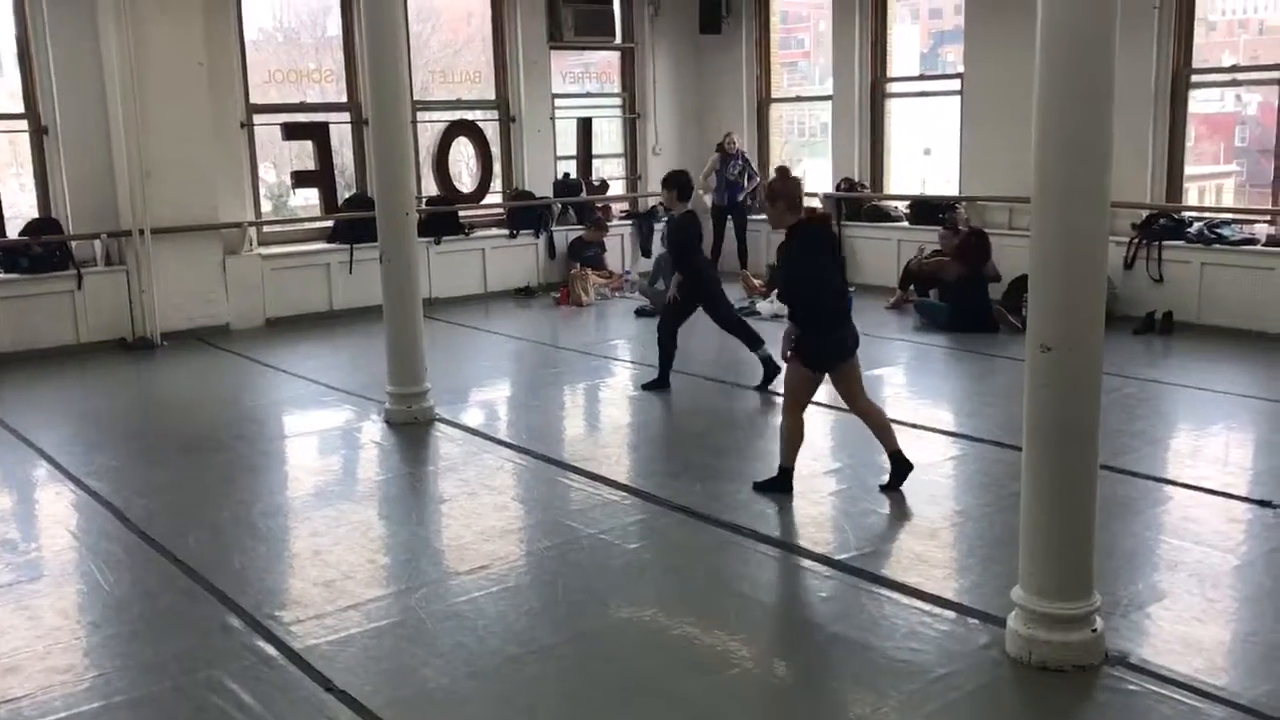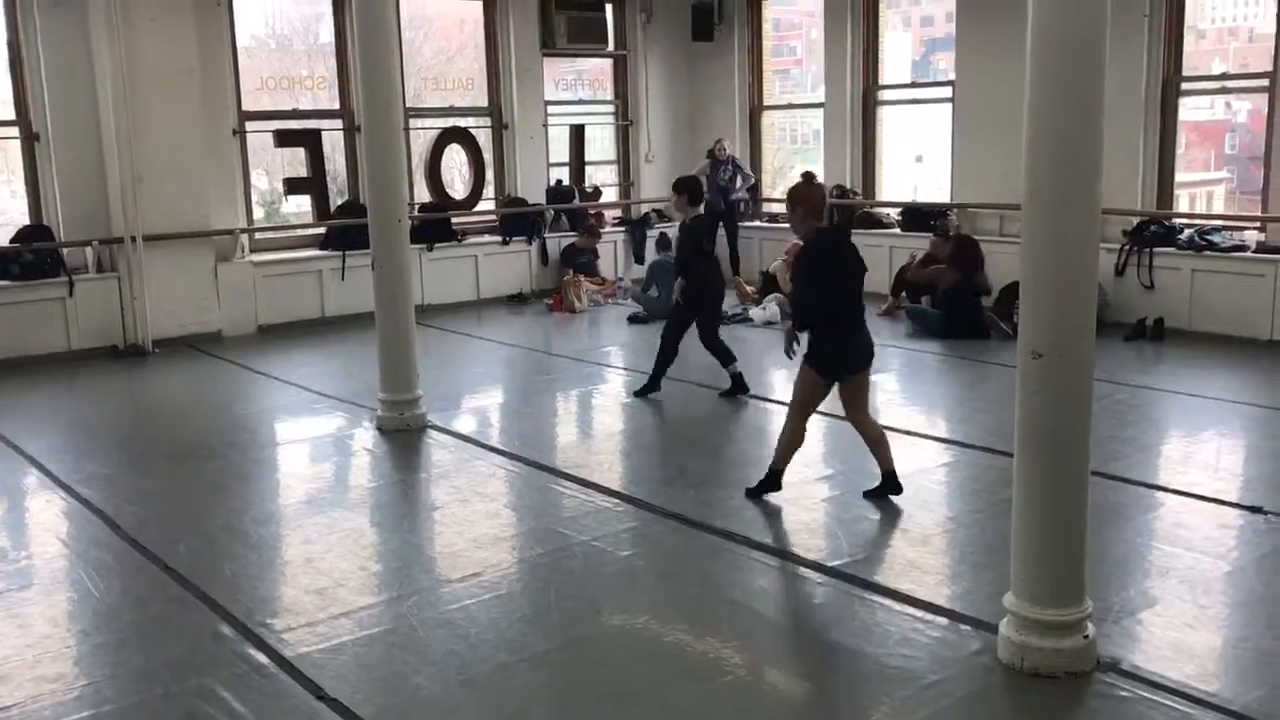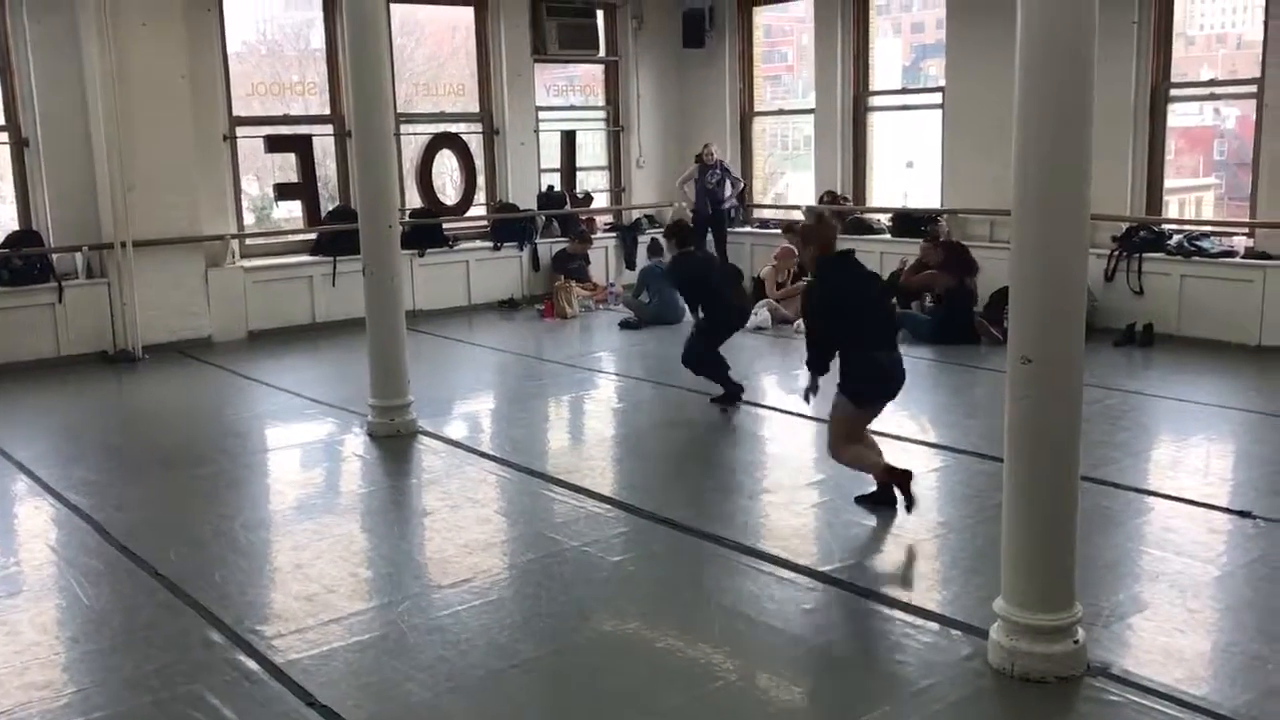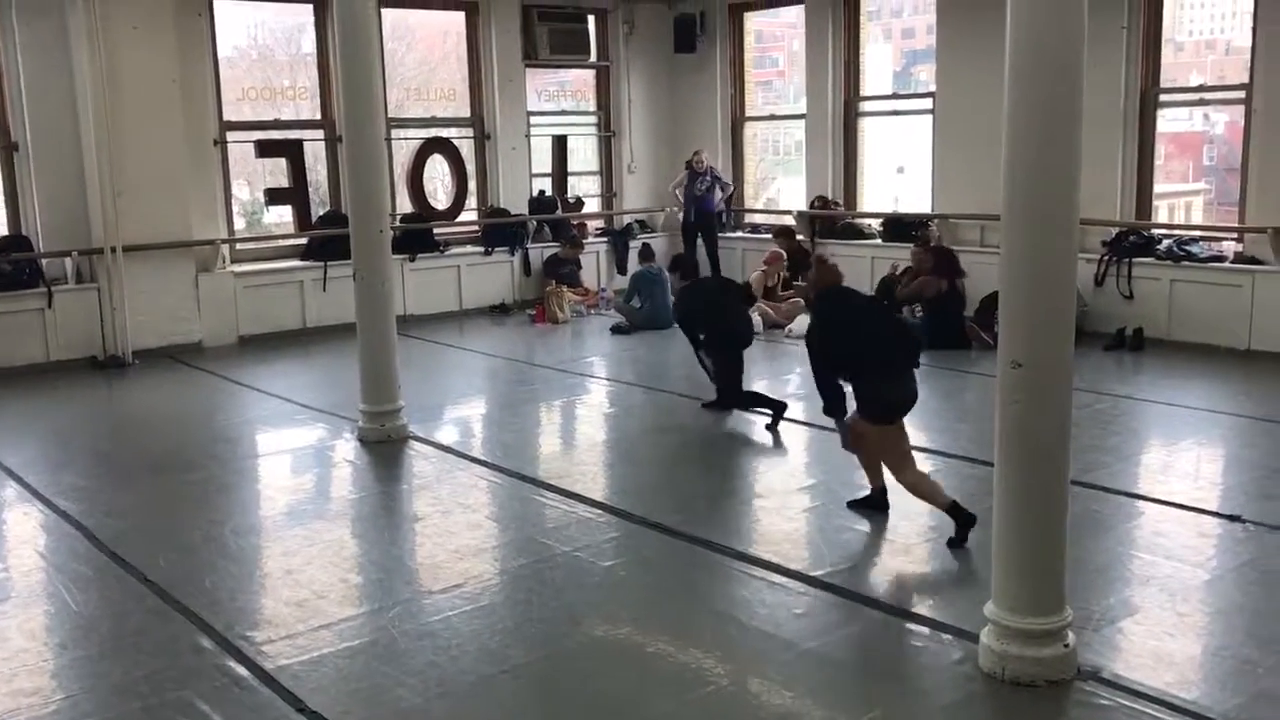
dt=0.2s
person 1, frame 1
left shoulder: (793, 247)
right shoulder: (820, 233)
left elbow: (801, 302)
left wrist: (789, 334)
left hip: (818, 338)
right hip: (843, 332)
left knee: (792, 409)
right knee: (858, 401)
left ankle: (784, 477)
right ankle: (898, 461)
person 1, frame 2
left shoulder: (809, 255)
right shoulder: (843, 246)
left elbow: (807, 307)
left wrist: (793, 329)
left hip: (828, 347)
right hip: (859, 342)
left knee: (797, 415)
right knee: (859, 415)
left ankle: (772, 479)
right ankle: (889, 478)
person 1, frame 3
left shoulder: (816, 290)
right shoulder: (863, 275)
left elbow: (820, 340)
right elbow: (887, 318)
left wrist: (814, 377)
left hip: (862, 371)
right hip: (892, 366)
left knee: (840, 445)
right knee: (853, 432)
left ankle: (894, 476)
right ankle: (885, 490)
person 1, frame 4
left shoulder: (819, 330)
right shoulder: (869, 306)
left elbow: (827, 381)
right elbow: (910, 339)
left wrist: (840, 425)
right wrist: (890, 381)
left hip: (878, 393)
right hip: (904, 384)
left knee: (905, 471)
right knee: (858, 431)
left ankle: (959, 514)
right ankle: (877, 496)
person 2, frame 1
left shoulder: (685, 222)
right shoulder: (684, 219)
left elbow: (688, 258)
left wrist: (674, 283)
right wrist: (676, 281)
left hip: (697, 282)
right hip: (706, 280)
left knee: (667, 325)
right knee: (732, 321)
left ankle: (663, 378)
right ankle: (769, 364)
person 2, frame 2
left shoulder: (694, 226)
right shoulder: (697, 223)
left elbow: (690, 262)
left wrist: (680, 285)
right wrist: (681, 283)
left hip: (702, 289)
right hip: (711, 287)
left knee: (671, 335)
right knee: (709, 335)
left ankle: (654, 382)
right ankle: (738, 381)
person 2, frame 3
left shoulder: (676, 266)
right shoulder: (704, 256)
left elbow: (690, 294)
right elbow: (736, 274)
left wrist: (698, 319)
left hip: (723, 313)
right hip: (741, 307)
left knee: (692, 357)
right knee: (705, 352)
left ankle: (732, 388)
right ankle: (731, 391)
person 2, frame 4
left shoulder: (681, 303)
right shoulder: (713, 282)
left elbow: (695, 341)
right elbow: (748, 296)
left wrist: (708, 360)
left hip: (727, 337)
right hip: (744, 328)
left knee: (732, 394)
left ankle: (775, 406)
right ankle: (723, 397)
